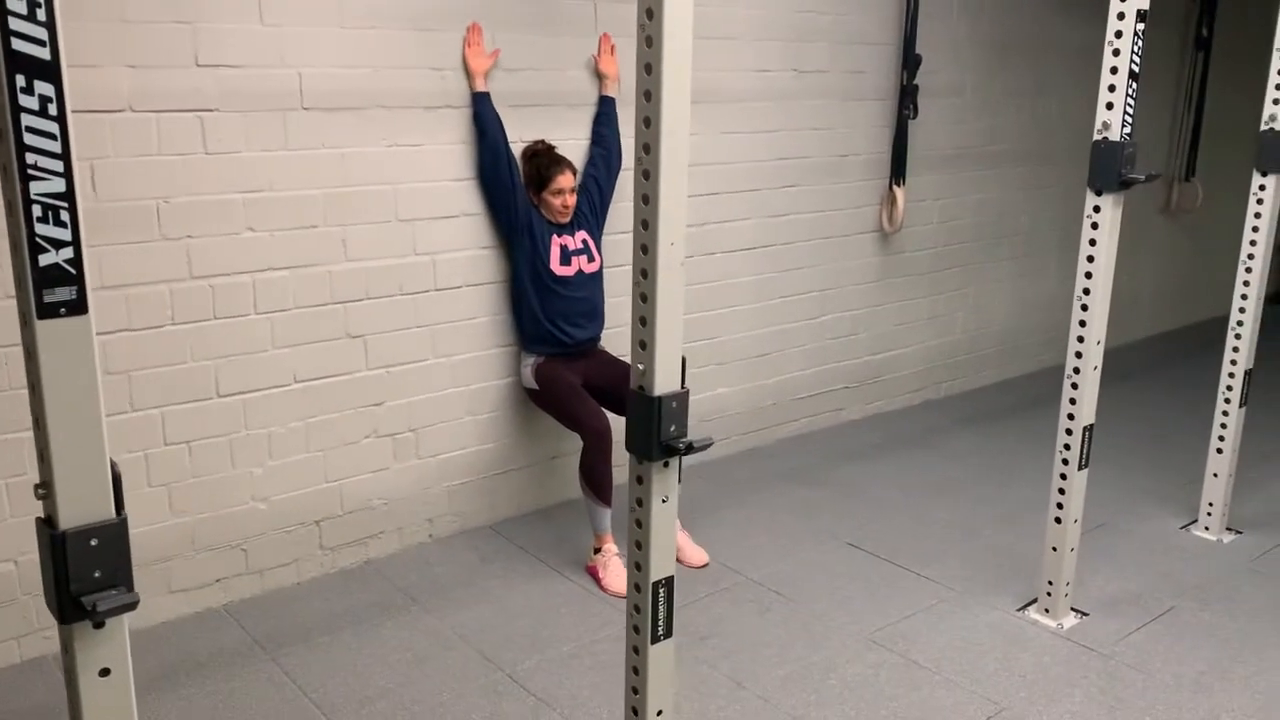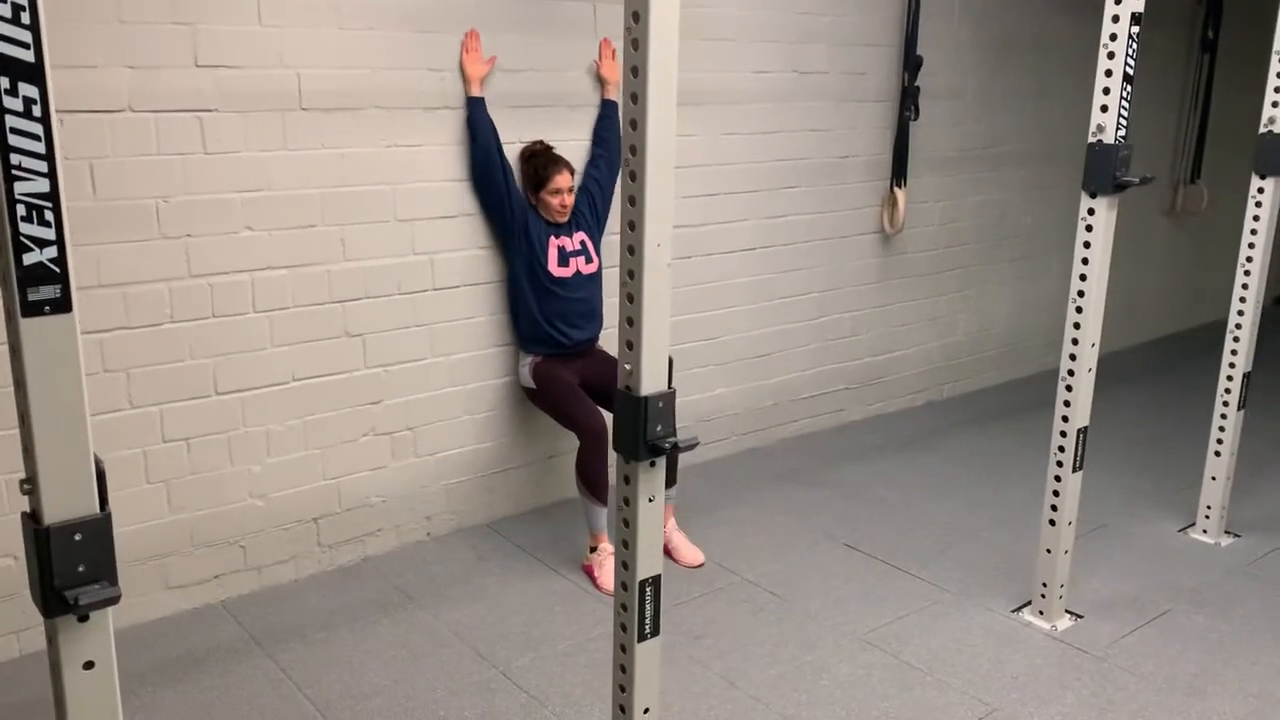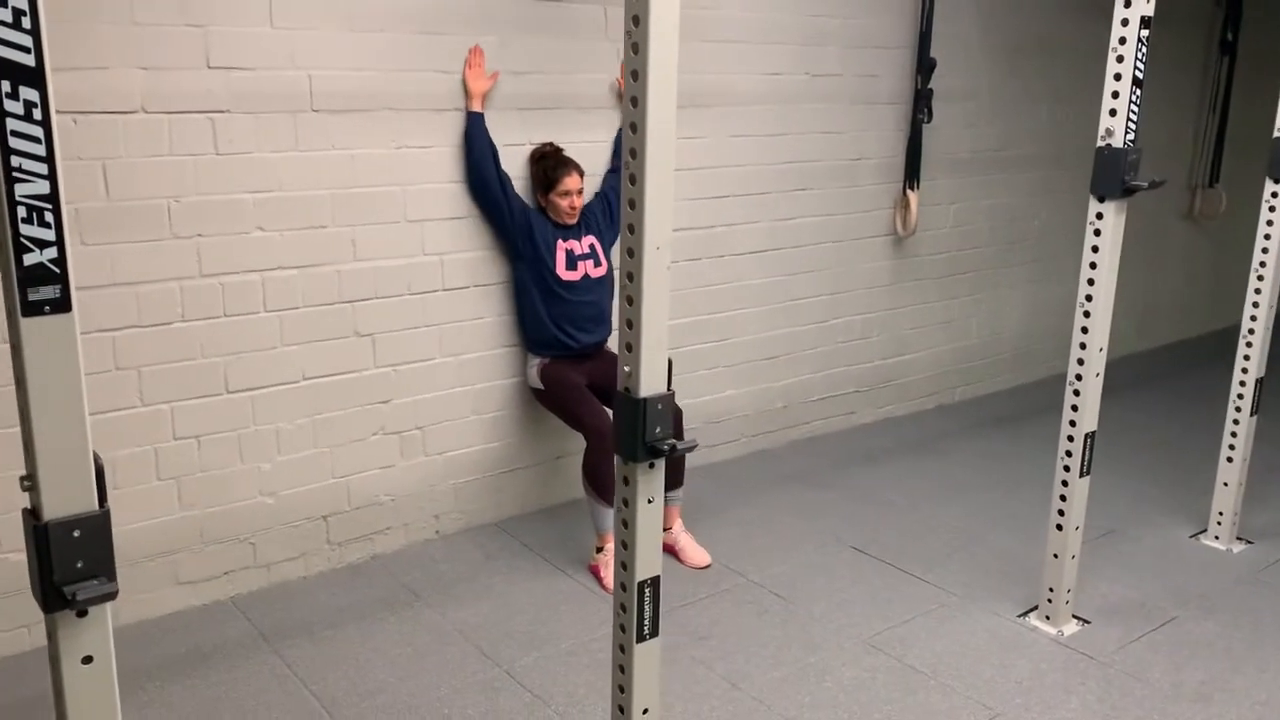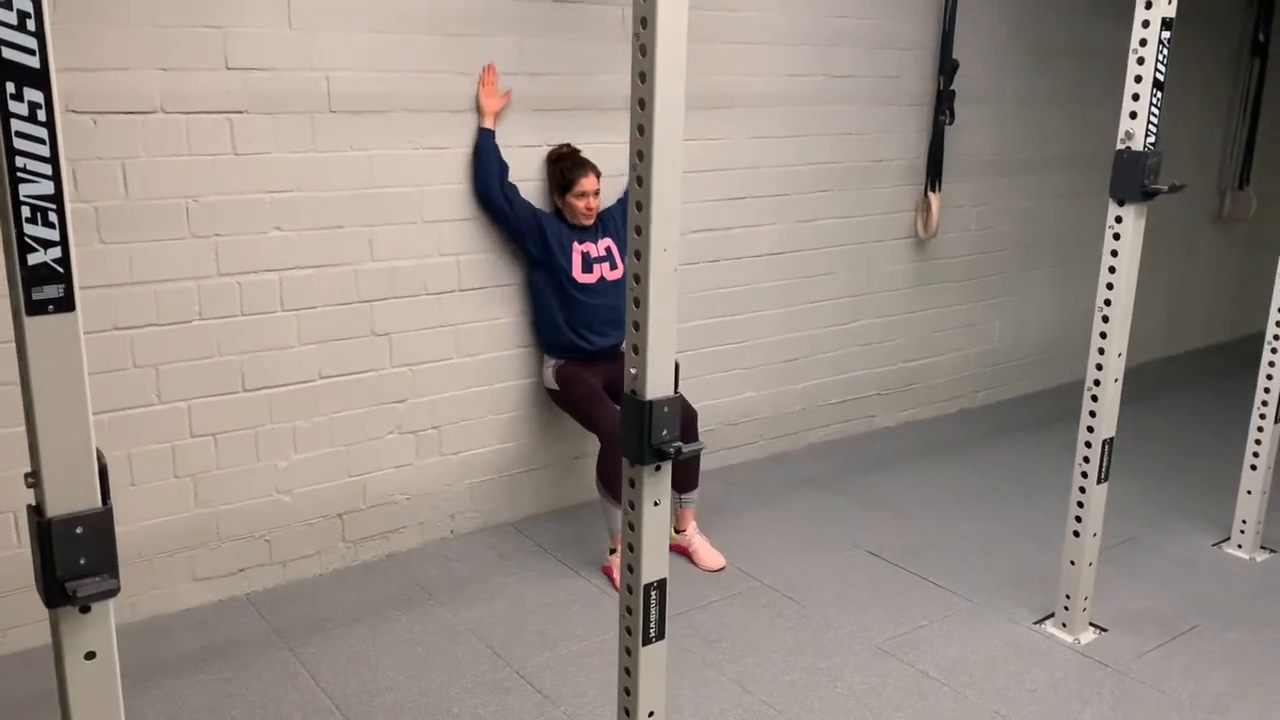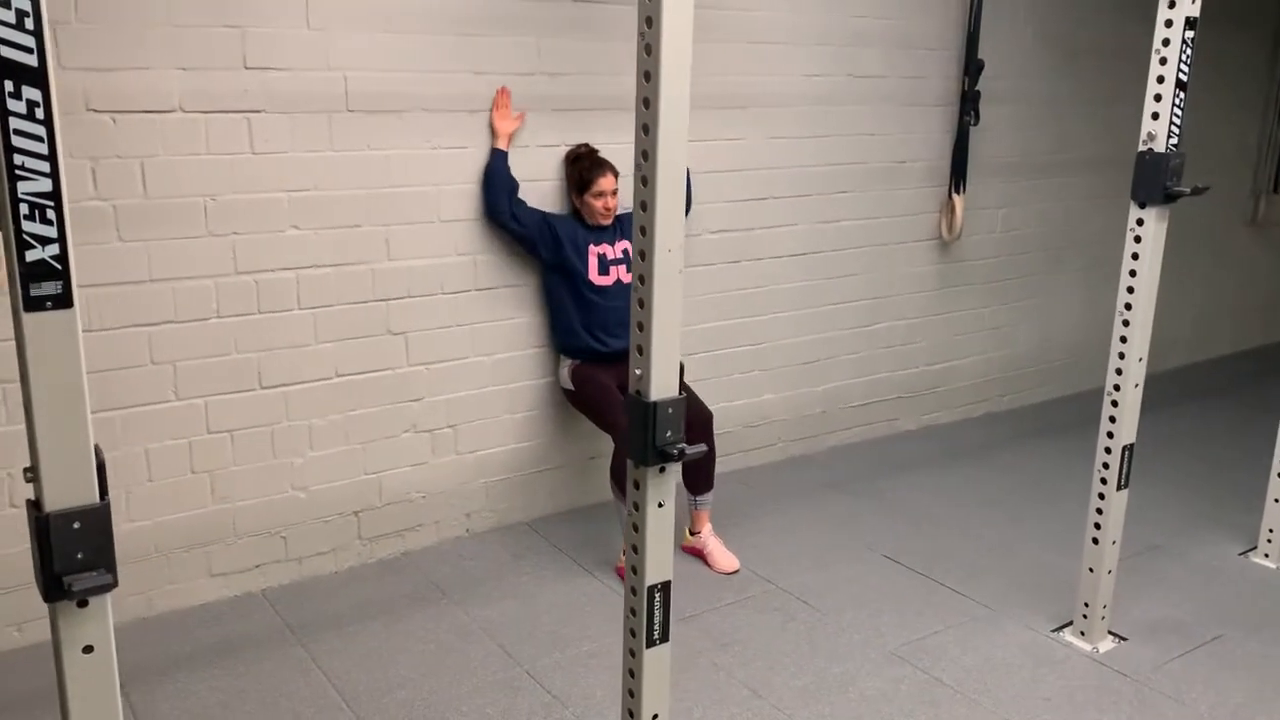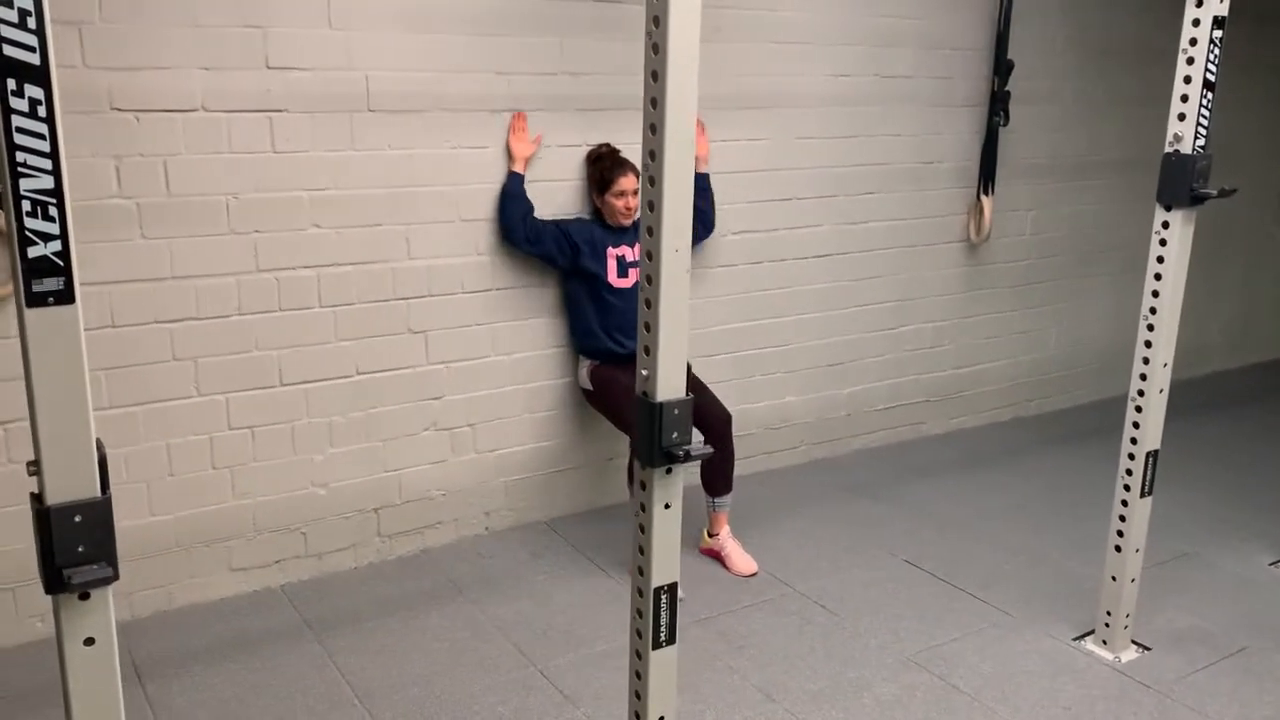
dt=0.3s
person 1, frame 1
left shoulder: (587, 215)
right shoulder: (523, 225)
left elbow: (607, 152)
right elbow: (495, 157)
left wrist: (608, 84)
right wrist: (478, 82)
left hip: (593, 356)
right hip: (546, 365)
right knee: (597, 430)
left ankle: (669, 527)
right ankle: (604, 552)
person 1, frame 2
left shoulder: (587, 215)
right shoulder: (521, 226)
left elbow: (608, 156)
right elbow: (489, 162)
left wrist: (610, 88)
right wrist: (475, 88)
left hip: (591, 355)
right hip: (544, 364)
right knee: (593, 428)
left ankle: (666, 527)
right ankle: (600, 551)
person 1, frame 3
left shoulder: (598, 220)
right shoulder: (527, 230)
left elbow: (623, 168)
right elbow: (485, 177)
right wrist: (476, 105)
left hip: (599, 357)
right hip: (552, 366)
left knee: (668, 415)
right knee: (600, 430)
left ankle: (672, 528)
right ankle: (607, 551)
person 1, frame 4
left shoulder: (614, 224)
right shoulder: (542, 233)
right elbow: (493, 190)
right wrist: (487, 120)
left hip: (615, 359)
right hip: (568, 367)
left knee: (684, 417)
right knee: (614, 430)
left ankle: (686, 530)
right ankle: (619, 552)
person 1, frame 5
left shoulder: (631, 228)
right shoulder: (560, 234)
left elbow: (678, 202)
right elbow: (502, 210)
right wrist: (501, 141)
left hip: (635, 360)
right hip: (584, 367)
left knee: (700, 419)
right knee: (630, 433)
left ankle: (700, 532)
person 1, frame 6
right shoulder: (579, 238)
left elbow: (702, 222)
right elbow: (518, 231)
left wrist: (701, 163)
right wrist: (518, 164)
right hip: (604, 367)
left knee: (718, 420)
left ankle: (719, 534)
